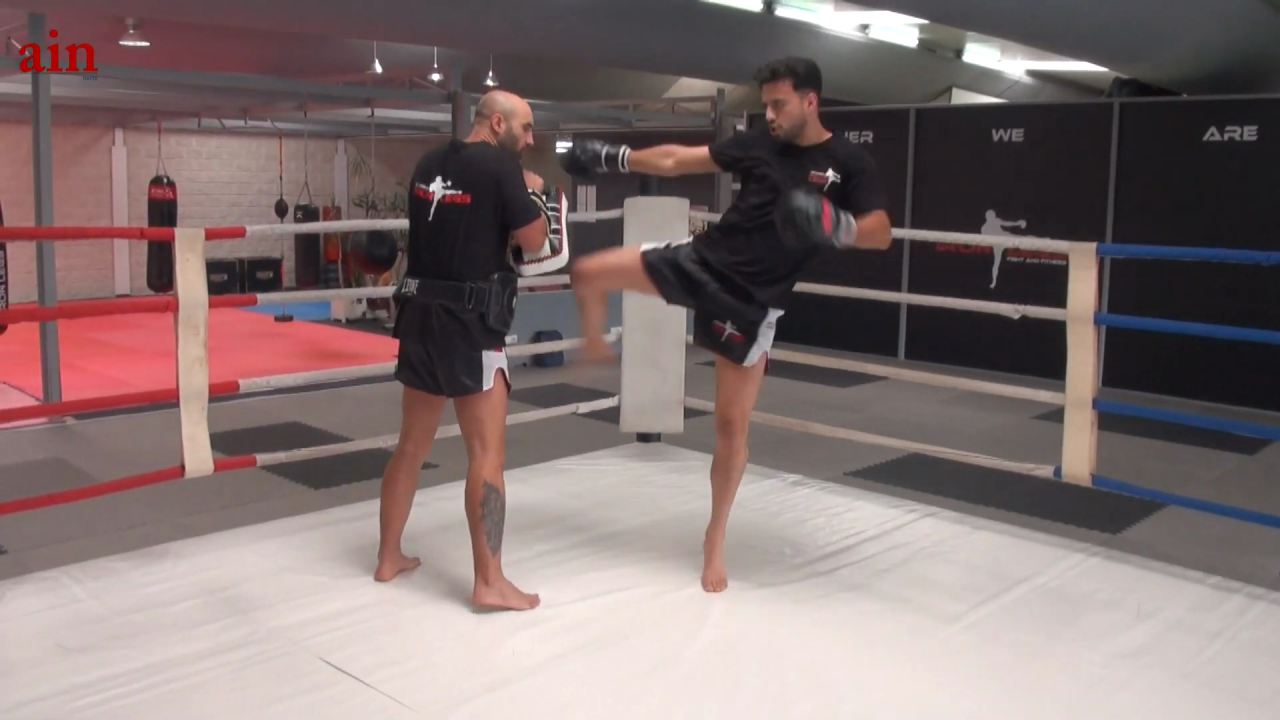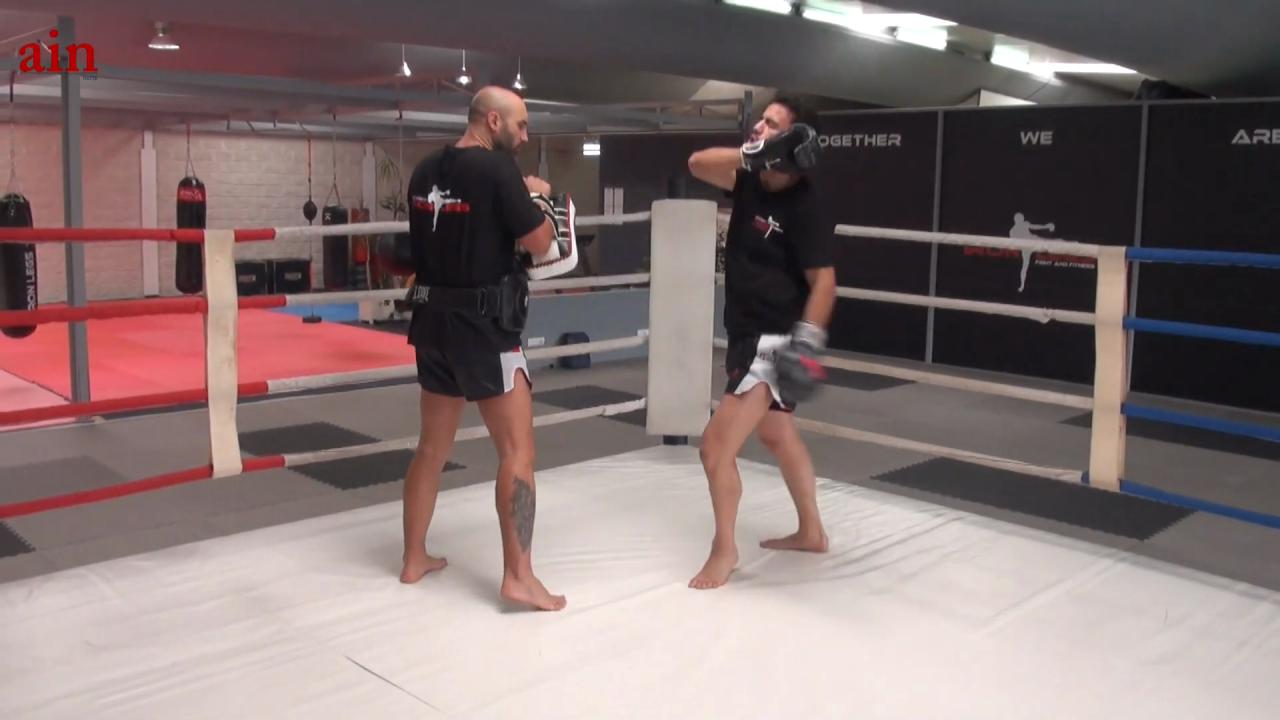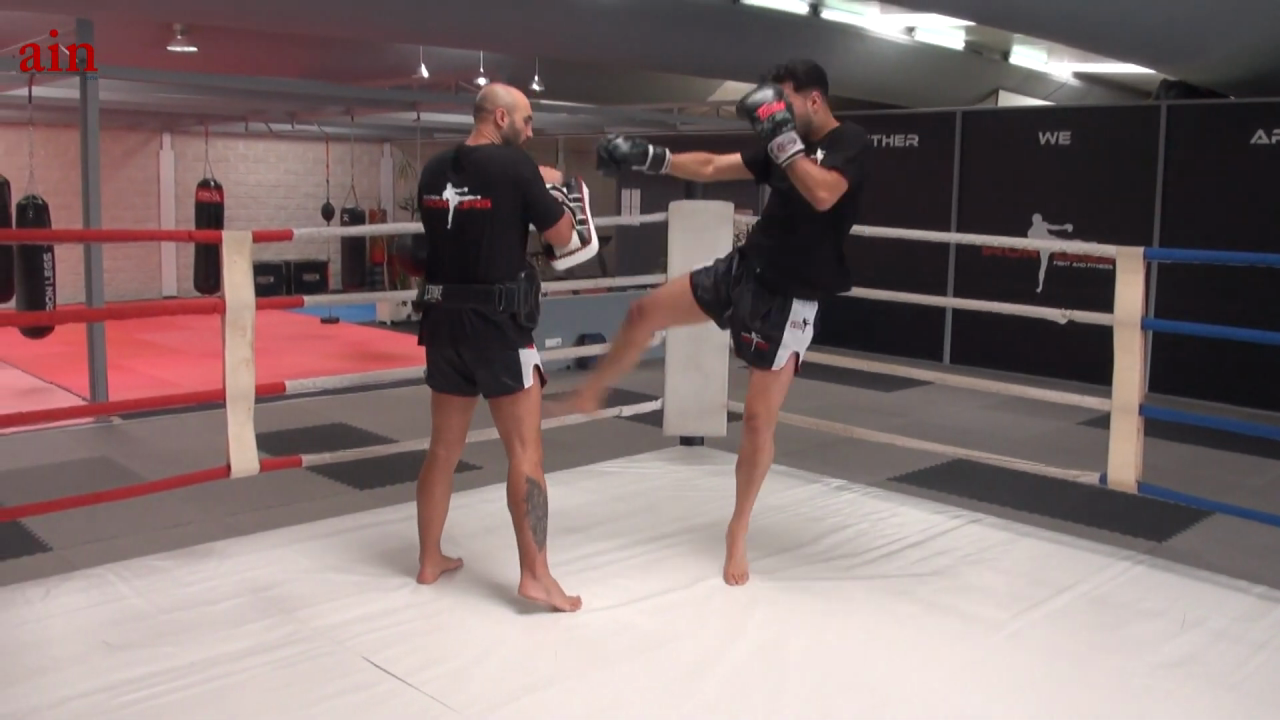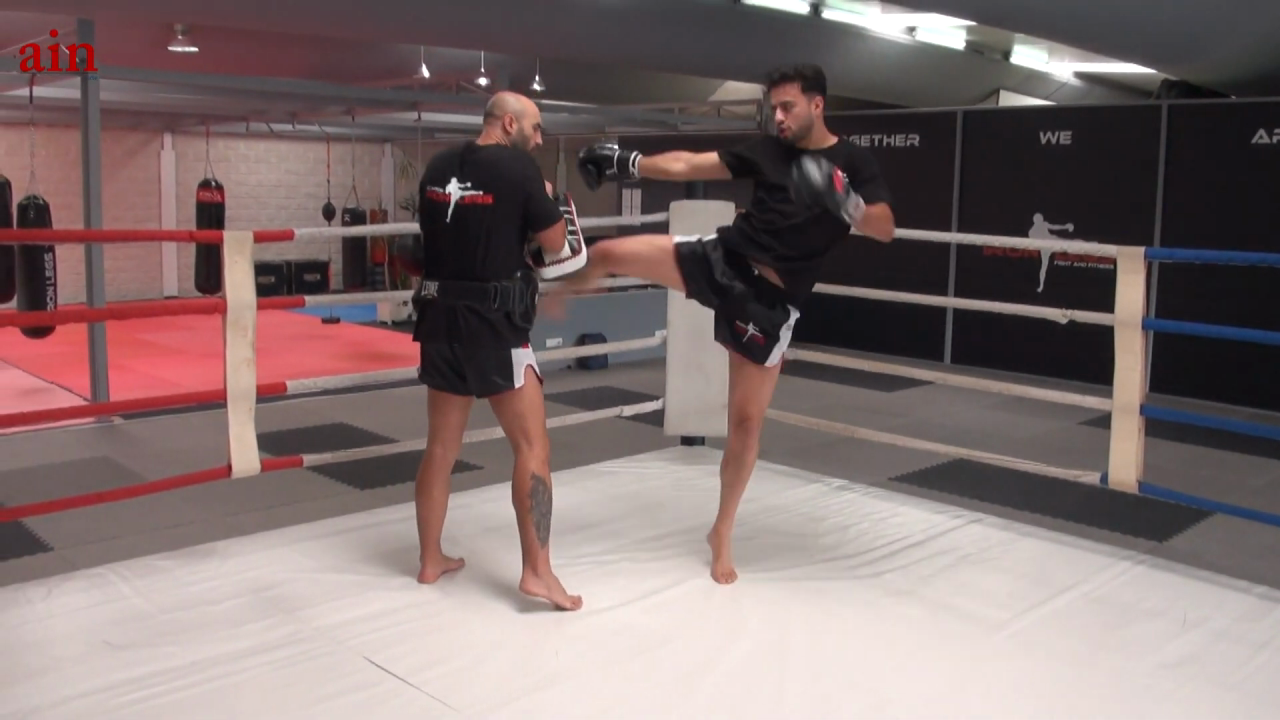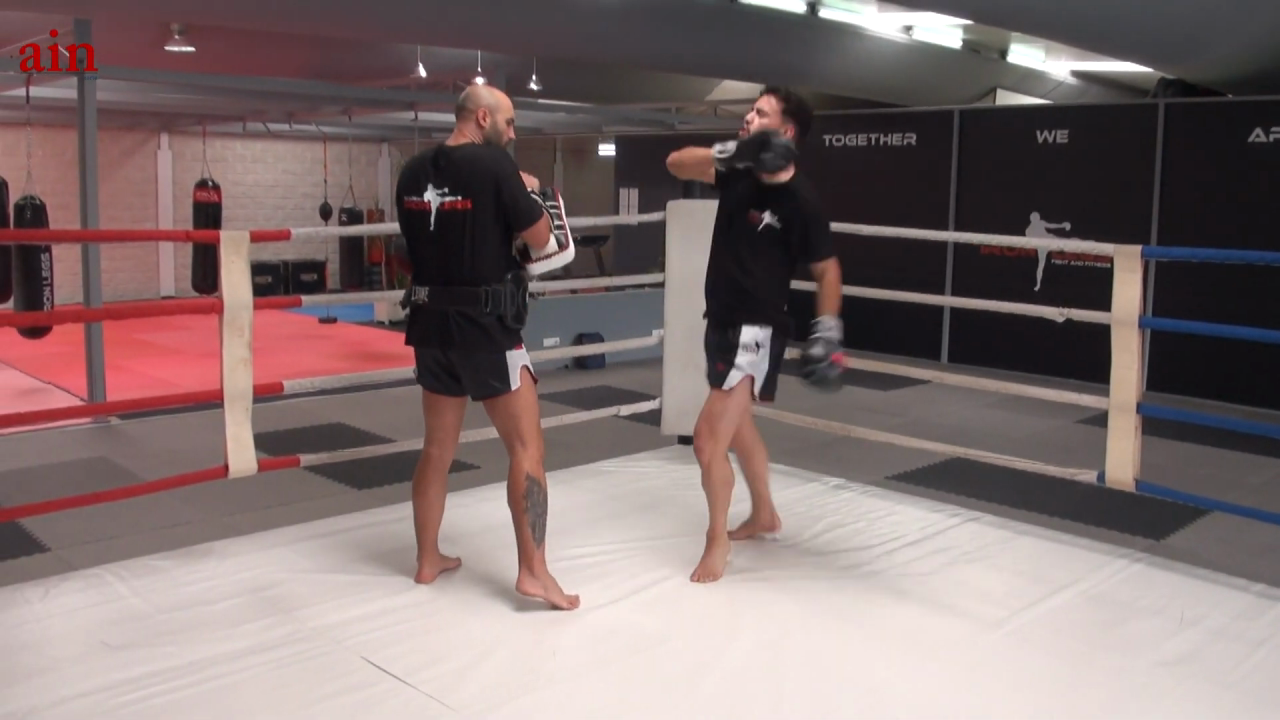
dt=0.4s
person 1, frame 1
left shoulder: (429, 164)
right shoulder: (499, 164)
right elbow: (533, 240)
right wrist: (532, 192)
left hip: (420, 315)
right hip: (469, 321)
left knee: (412, 444)
right knee: (487, 452)
left ankle: (389, 557)
right ankle: (490, 581)
person 1, frame 2
left shoulder: (426, 170)
right shoulder: (496, 168)
right elbow: (539, 244)
right wrist: (536, 196)
left hip: (434, 321)
right hip: (484, 326)
left knee: (432, 447)
right knee: (517, 450)
left ankle: (414, 558)
right ankle: (519, 576)
person 1, frame 3
left shoulder: (434, 170)
right shoulder: (512, 163)
right elbow: (564, 236)
right wrist: (550, 187)
left hip: (444, 320)
right hip: (498, 324)
left knee: (443, 447)
right knee: (525, 449)
left ankle: (430, 560)
right ankle: (535, 576)
person 1, frame 4
left shoulder: (438, 166)
right shoulder: (517, 166)
right elbow: (554, 243)
right wrist: (544, 197)
left hip: (440, 318)
right hip: (493, 322)
left knee: (441, 446)
right knee: (532, 446)
left ankle: (431, 559)
right ankle: (537, 572)
person 1, frame 5
left shoulder: (413, 171)
right shoulder: (492, 164)
right elbow: (540, 240)
right wrist: (528, 192)
left hip: (432, 321)
right hip: (485, 325)
left knee: (437, 447)
right knee: (526, 447)
left ankle: (428, 559)
right ankle: (533, 572)
person 2, frame 1
left shoulder: (852, 163)
right shoulder: (756, 143)
left elbow: (880, 233)
right elbow: (680, 159)
left wrist: (834, 225)
right wrist: (611, 157)
left hip: (754, 301)
right hip: (703, 264)
left knee: (732, 428)
right knee: (589, 272)
left ankle: (715, 543)
right ankle: (592, 344)
person 2, frame 2
left shoulder: (805, 207)
right shoulder: (753, 175)
left elbow: (823, 284)
right elbow: (698, 164)
left wrist: (806, 348)
right wrist: (759, 151)
left hip: (772, 341)
right hip: (746, 330)
left knee: (715, 446)
right knee: (777, 438)
left ankle: (724, 551)
right ankle: (811, 531)
person 2, frame 3
left shoulder: (850, 143)
right shoulder: (783, 146)
left elbow: (823, 196)
right elbow: (712, 167)
left wrist: (779, 133)
right wrist: (648, 156)
left hip: (788, 303)
right hip: (741, 271)
left knee: (759, 421)
right knee: (644, 313)
left ankle: (738, 533)
right ankle: (592, 392)
person 2, frame 4
left shoulder: (853, 162)
right shoulder: (767, 150)
left elbow: (883, 227)
right elbow: (690, 166)
left wrist: (842, 200)
right wrist: (625, 162)
left hip: (770, 302)
right hip: (721, 263)
left knee: (746, 422)
right knee: (609, 252)
left ankle: (723, 531)
right ankle: (551, 296)
person 2, frame 5
left shoulder: (800, 200)
right shoulder: (741, 168)
left elbow: (828, 273)
right elbow: (676, 163)
left wrist: (827, 339)
right wrist: (732, 151)
left hip: (750, 331)
right hip: (724, 319)
left knee: (707, 443)
right knee: (734, 429)
left ankle: (717, 540)
right ankle: (764, 513)
